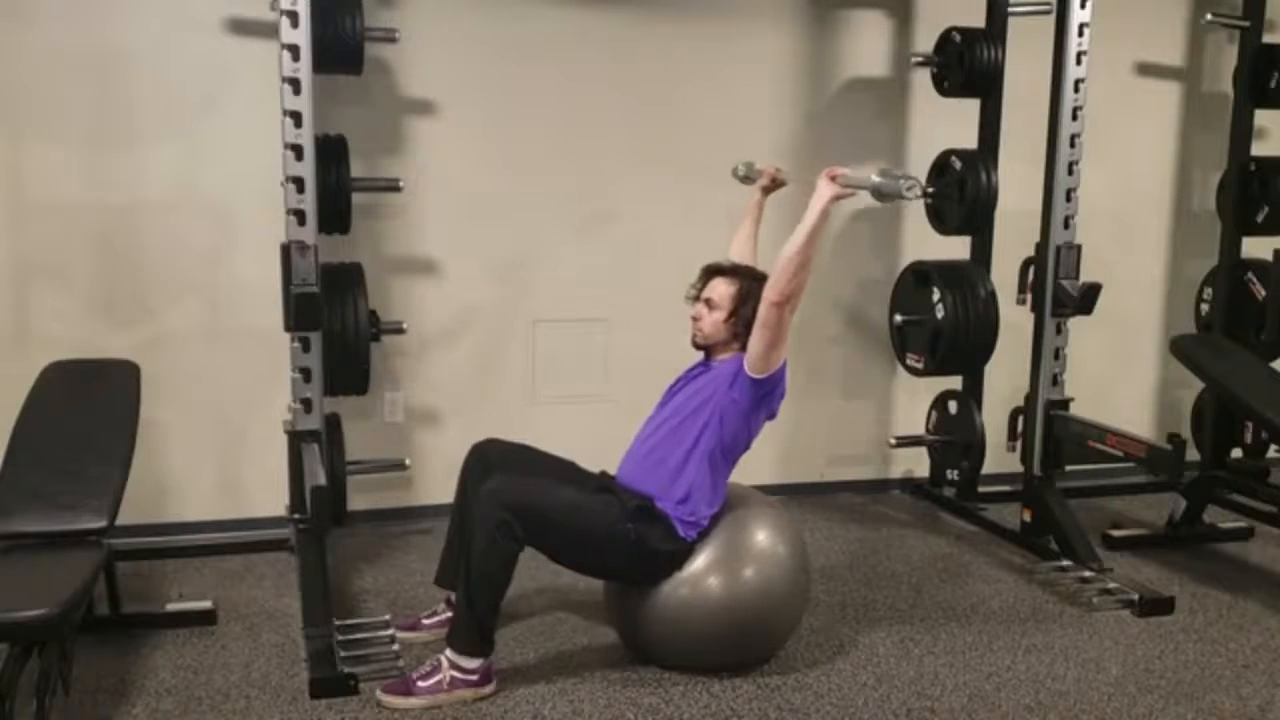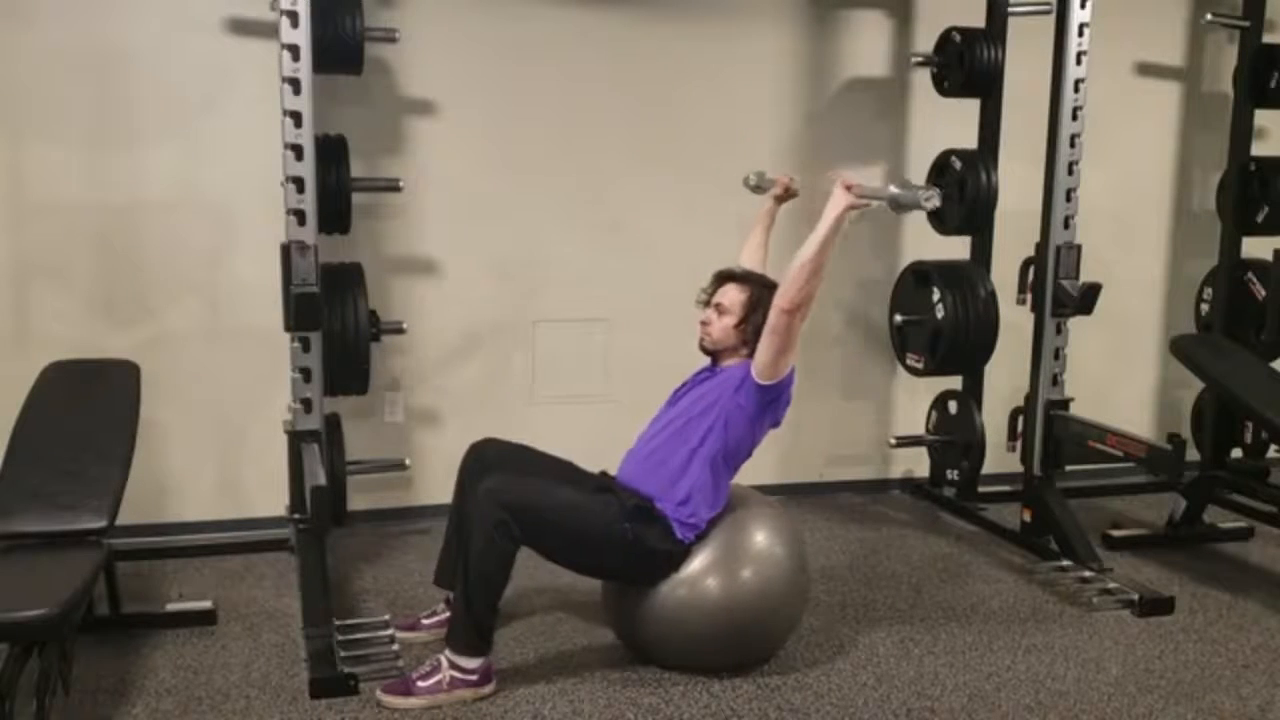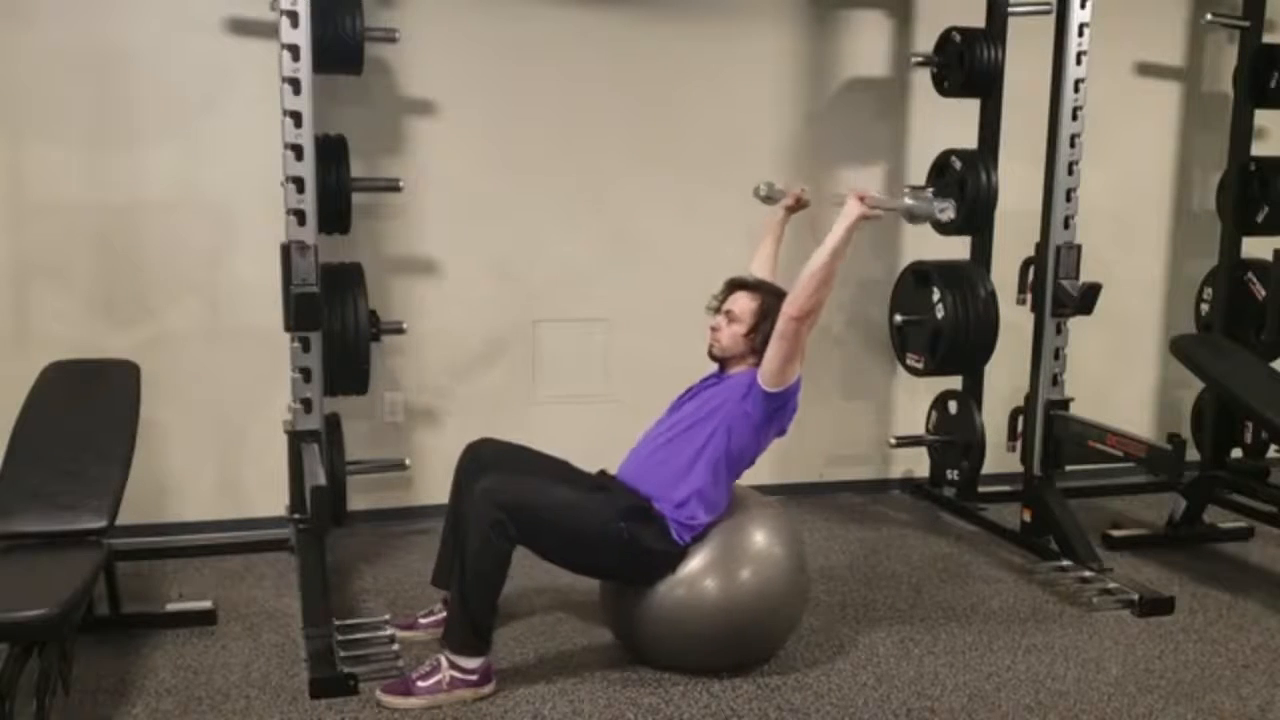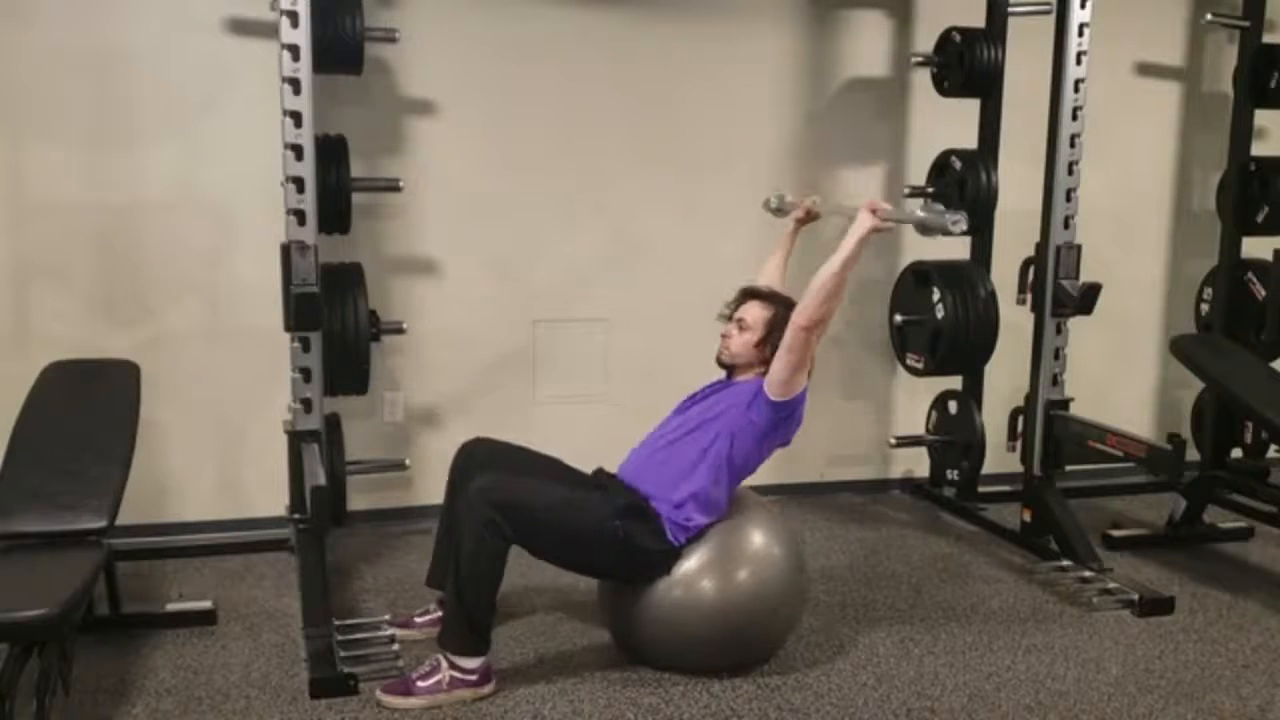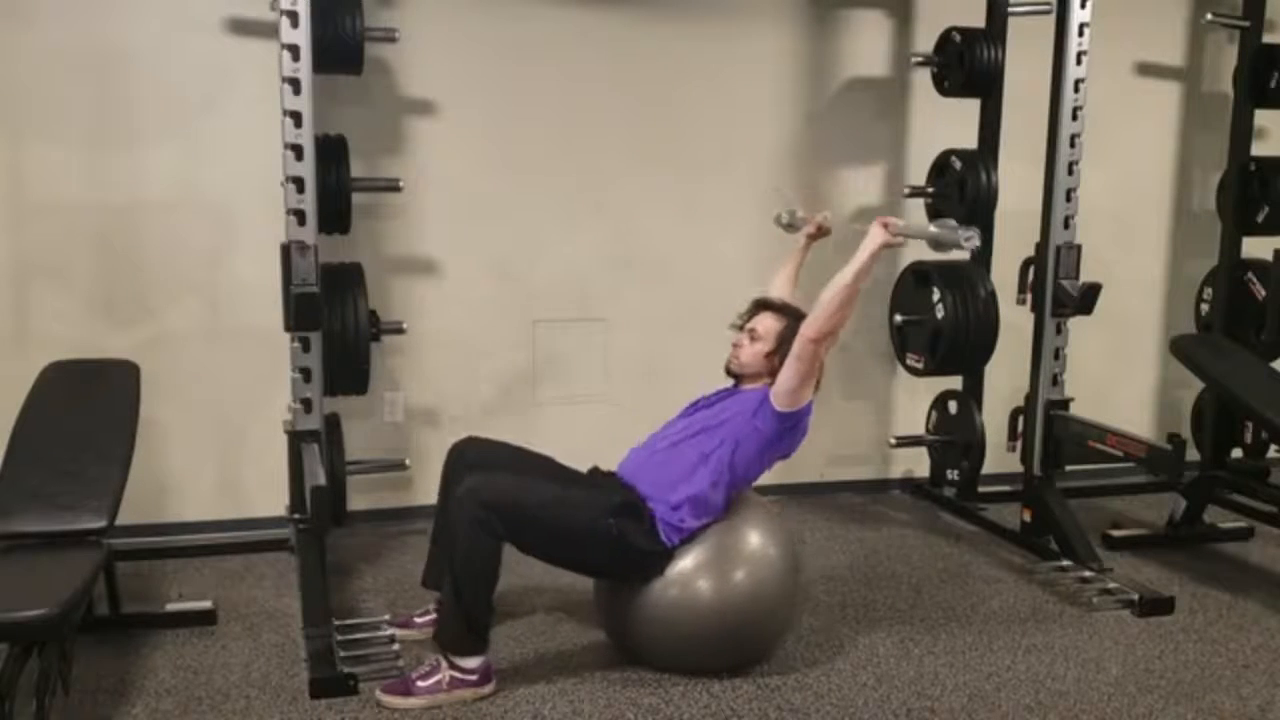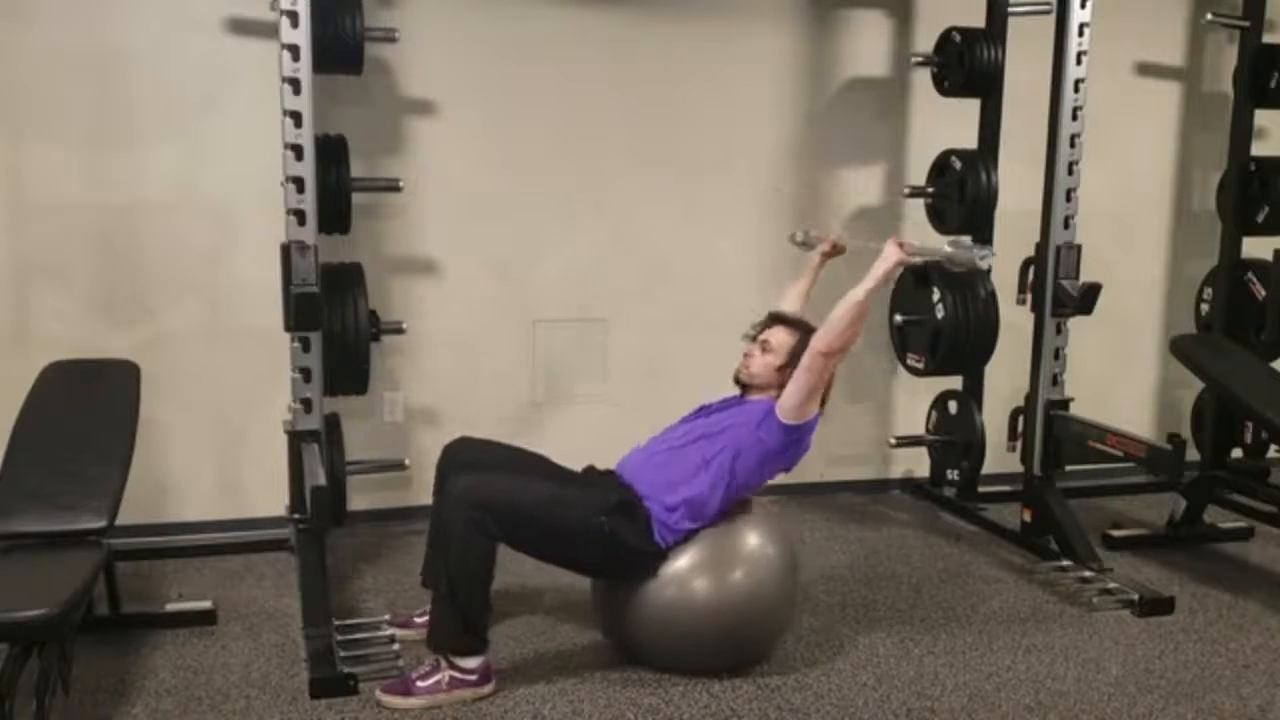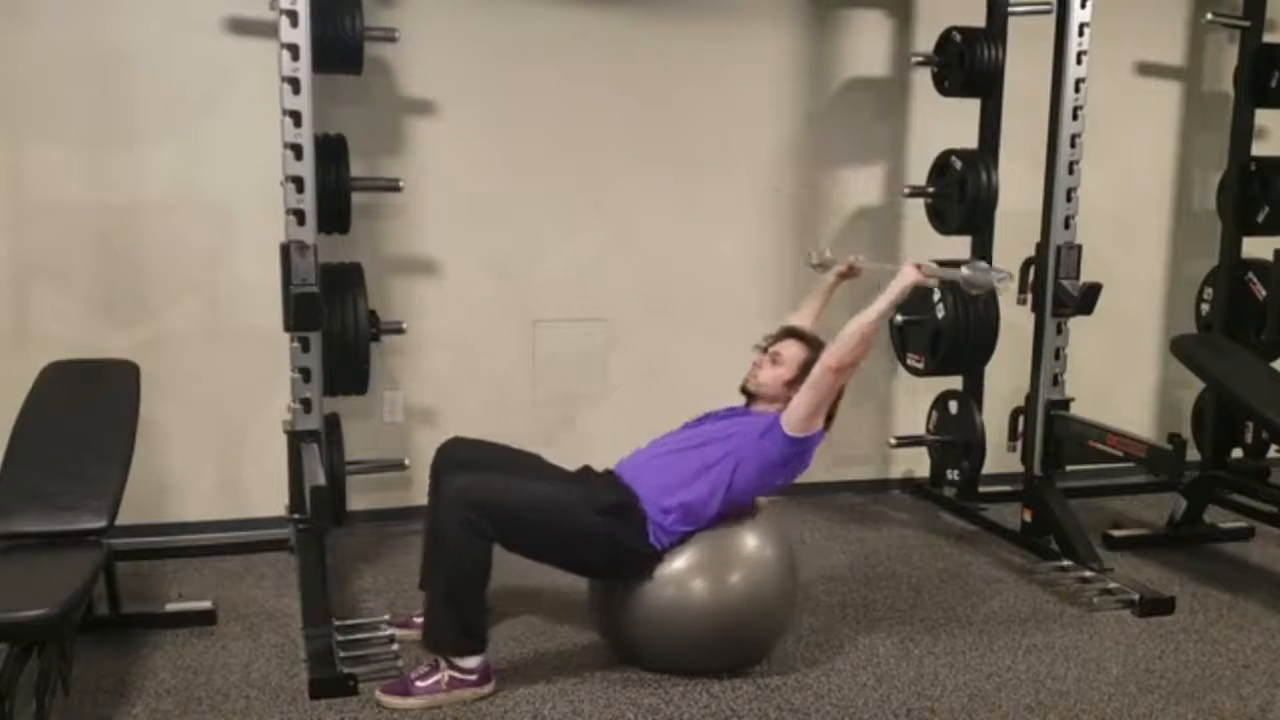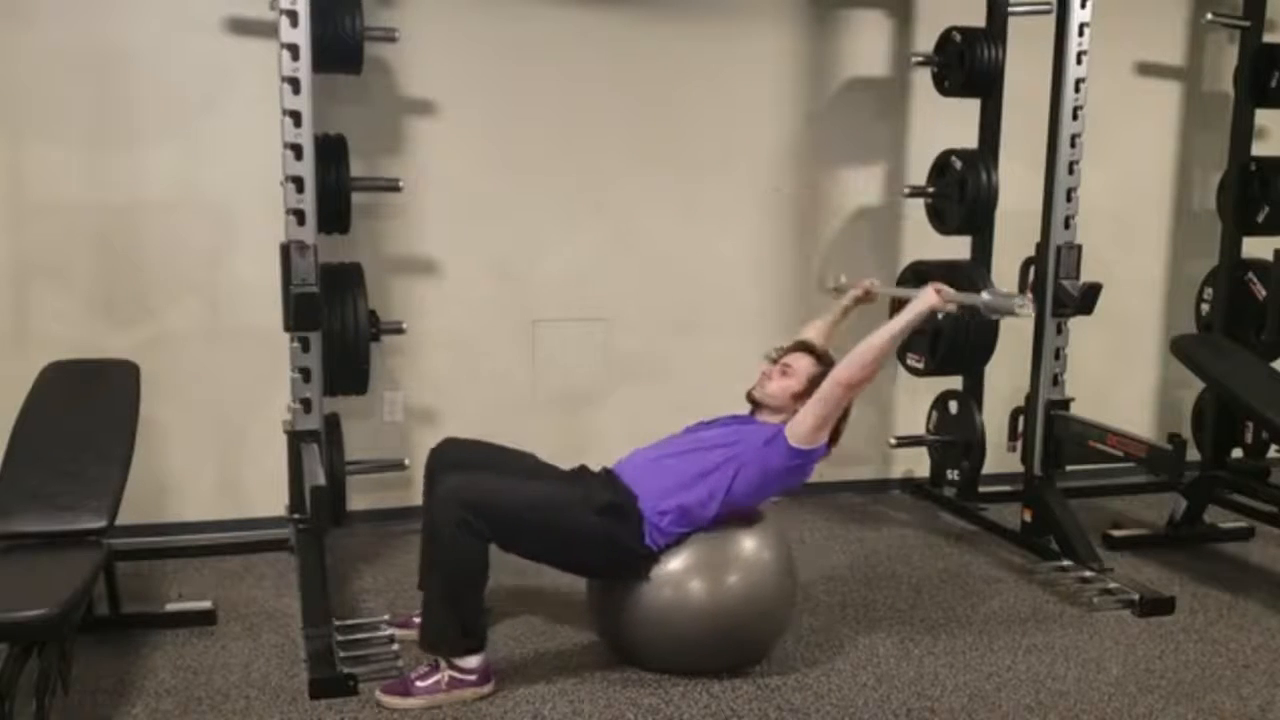
dt=0.1s
person 1, frame 1
left shoulder: (751, 379)
right shoulder: (713, 365)
left elbow: (777, 296)
right elbow: (737, 275)
left wrist: (819, 204)
right wrist: (758, 198)
left hip: (652, 535)
right hip: (618, 498)
left knee: (501, 500)
right knee: (489, 458)
left ankle: (467, 666)
right ankle: (458, 602)
person 1, frame 2
left shoulder: (758, 385)
right shoulder: (719, 370)
left elbow: (788, 304)
right elbow: (745, 281)
left wrist: (833, 214)
right wrist: (771, 206)
left hip: (650, 535)
right hip: (618, 498)
left knee: (497, 498)
right knee: (487, 458)
left ankle: (467, 665)
right ankle: (458, 603)
person 1, frame 3
left shoulder: (765, 395)
right shoulder: (726, 378)
left elbow: (797, 312)
right elbow: (754, 291)
left wrist: (844, 224)
right wrist: (780, 217)
left hip: (645, 534)
right hip: (614, 497)
left knee: (492, 498)
right knee: (483, 457)
left ankle: (466, 664)
right ankle: (455, 603)
person 1, frame 4
left shoulder: (770, 403)
right shoulder: (732, 385)
left elbow: (806, 321)
right elbow: (763, 298)
left wrist: (856, 235)
right wrist: (791, 228)
left hip: (642, 534)
right hip: (613, 497)
left knee: (486, 498)
right knee: (478, 457)
left ankle: (466, 665)
right ankle: (452, 604)
person 1, frame 5
left shoulder: (775, 415)
right shoulder: (736, 396)
left elbow: (815, 334)
right elbow: (773, 312)
left wrist: (868, 250)
right wrist: (803, 244)
left hip: (634, 530)
right hip: (609, 494)
left knee: (476, 498)
right knee: (469, 456)
left ankle: (465, 665)
right ankle: (450, 601)
person 1, frame 6
left shoulder: (779, 426)
right shoulder: (742, 405)
left elbow: (825, 347)
right elbow: (782, 324)
left wrist: (882, 268)
right wrist: (816, 261)
left hip: (631, 531)
right hip: (607, 495)
left knee: (471, 498)
right knee: (463, 457)
left ankle: (464, 664)
right ankle: (448, 607)
person 1, frame 7
left shoulder: (784, 442)
right shoulder: (744, 419)
left elbow: (835, 364)
right elbow: (789, 340)
left wrist: (898, 288)
right wrist: (829, 283)
left hip: (623, 528)
right hip: (601, 492)
left knee: (463, 497)
right knee: (456, 457)
left ankle: (463, 664)
right ankle: (447, 603)
person 1, frame 8
left shoulder: (786, 451)
right shoulder: (751, 425)
left elbow: (846, 380)
right elbow: (801, 352)
left wrist: (916, 310)
right wrist: (845, 303)
left hip: (622, 530)
right hip: (600, 492)
left knee: (457, 499)
right knee: (451, 458)
left ankle: (464, 664)
right ankle: (447, 611)
